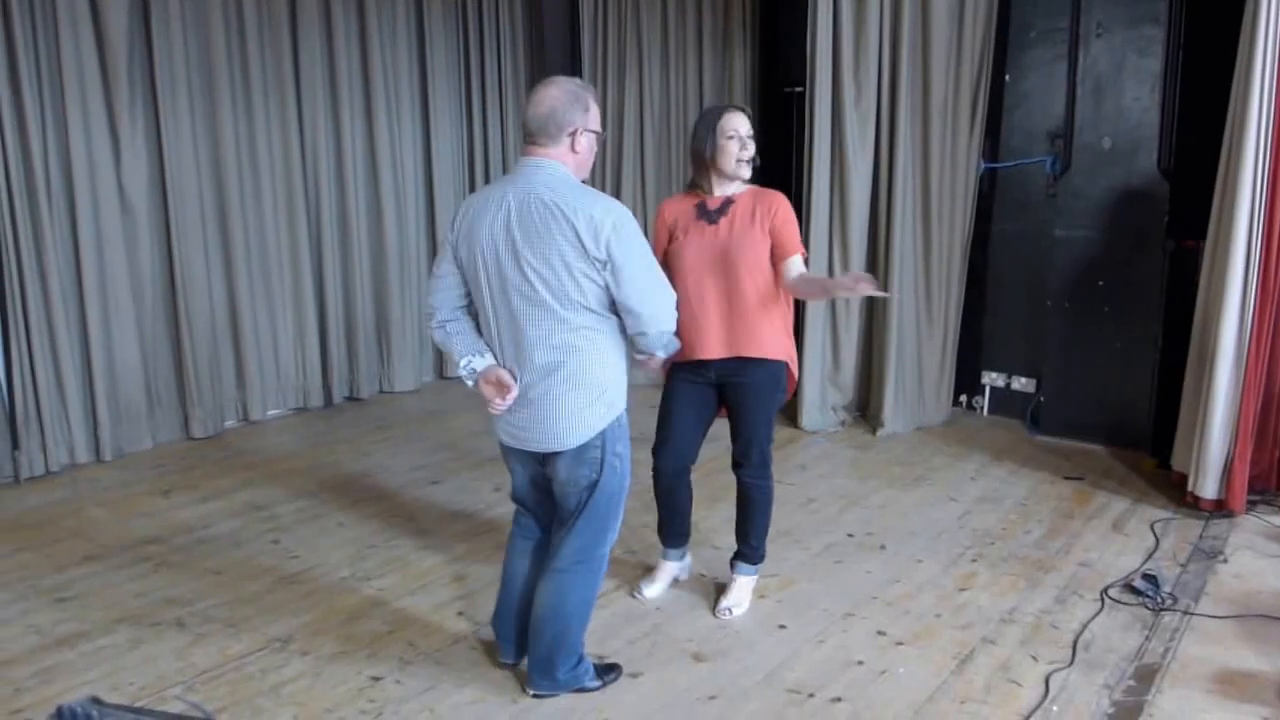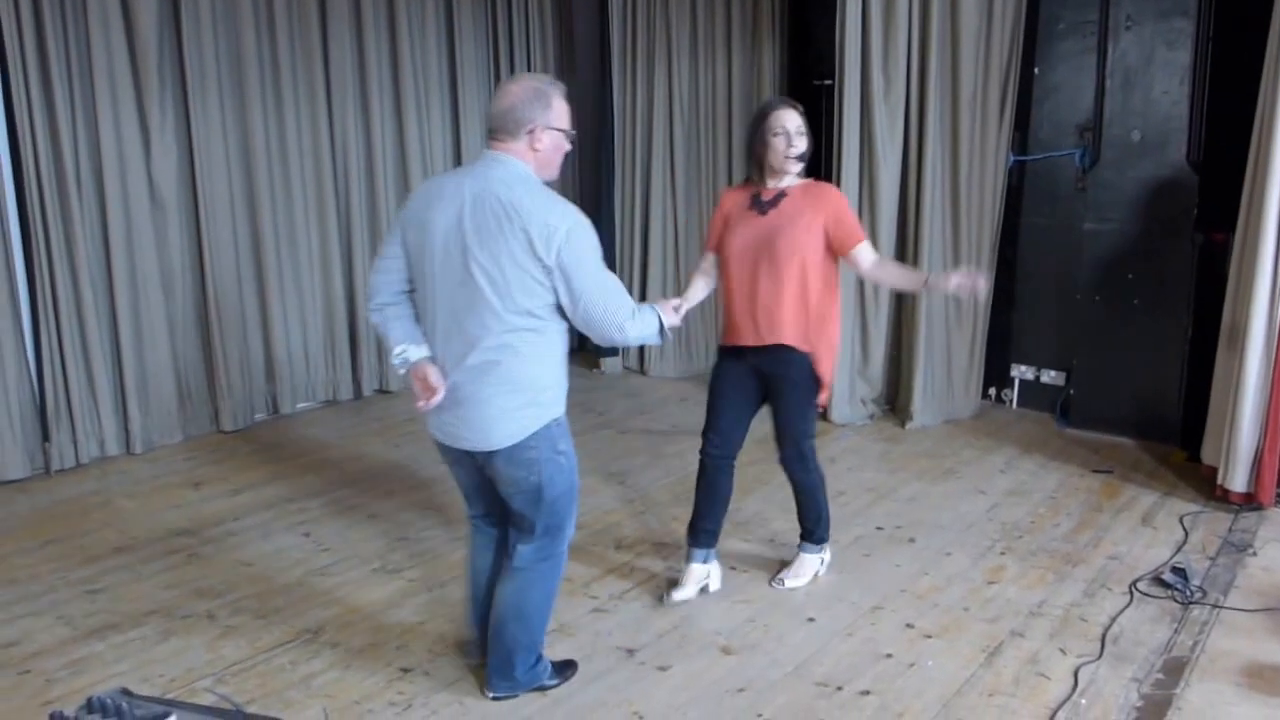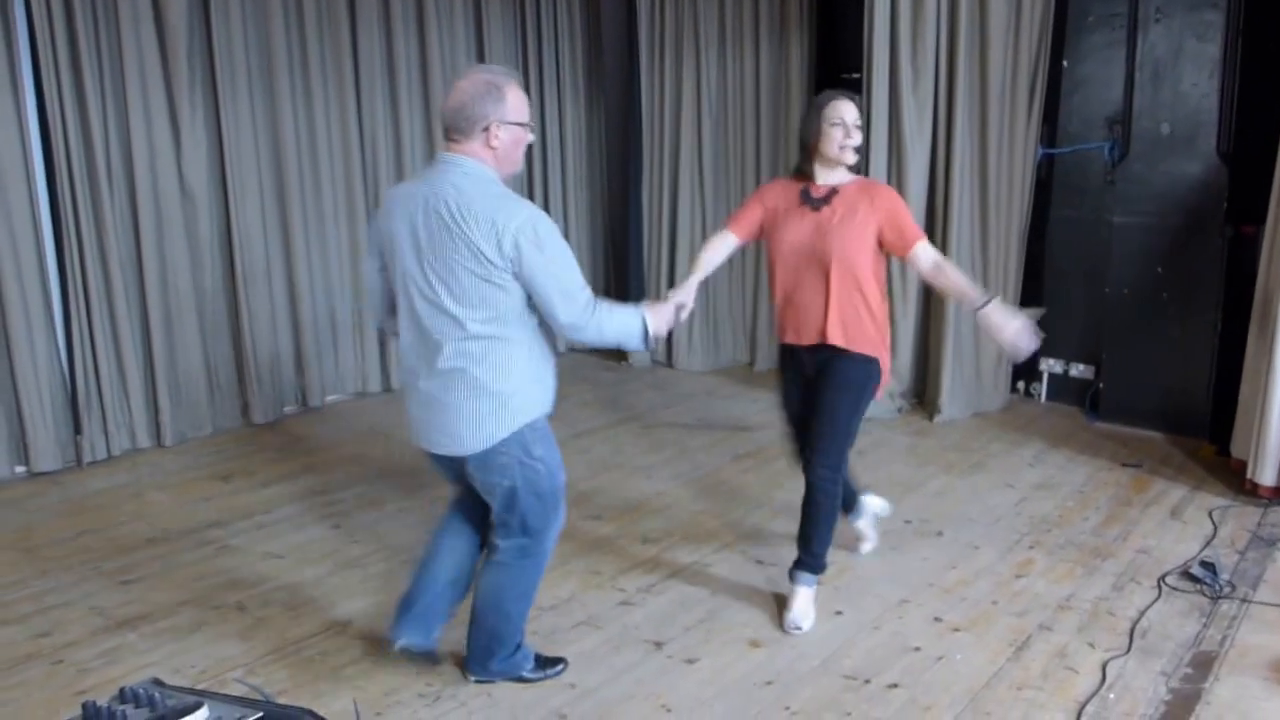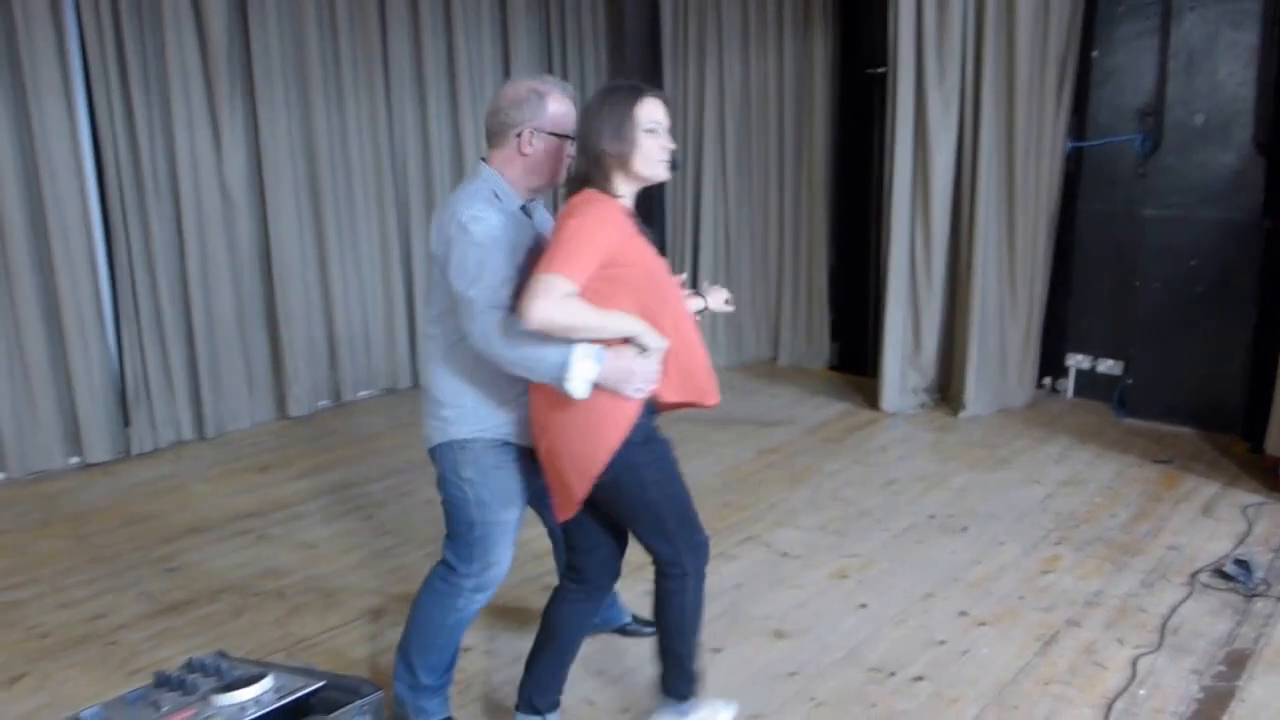
dt=1s
person 1, frame 1
left shoulder: (474, 210)
right shoulder: (599, 214)
left elbow: (444, 313)
right elbow: (653, 318)
left wrist: (482, 367)
right wrist: (661, 346)
left hip: (515, 417)
right hip: (586, 416)
left knee: (533, 523)
right knee: (581, 543)
left ankle: (510, 640)
right ankle: (555, 669)
person 1, frame 2
left shoulder: (426, 198)
right shoulder: (556, 219)
left elbow: (385, 296)
right elbow: (607, 323)
left wrist: (417, 358)
right wrist: (657, 319)
left hip: (451, 414)
right hip: (523, 418)
left knee: (490, 527)
right knee: (540, 538)
left ankle: (490, 638)
right ankle: (514, 669)
person 1, frame 3
left shoulder: (397, 202)
right shoulder: (514, 218)
left elbow: (388, 310)
right elbow: (578, 318)
right wrist: (645, 321)
left hip: (433, 409)
right hip: (500, 414)
left knee: (474, 511)
right knee: (527, 532)
left ankle: (416, 624)
right ankle: (495, 655)
person 1, frame 4
left shoulder: (532, 210)
right shoulder: (472, 218)
right elbow: (493, 332)
right wrist: (598, 364)
left hip: (536, 417)
right hip: (480, 427)
right knee: (477, 567)
left ankle: (596, 610)
person 2, frame 1
left shoulder: (771, 205)
right shoulder: (673, 211)
left elbow: (794, 279)
left wrist: (837, 285)
left hip: (756, 359)
right hip: (693, 361)
left knee: (751, 466)
right knee: (669, 461)
left ankle: (746, 570)
right ankle: (674, 555)
person 2, frame 2
left shoulder: (824, 199)
right shoulder: (731, 202)
left elbow: (870, 264)
right elbow: (710, 271)
left wrist: (932, 282)
right wrist: (676, 309)
left hip: (796, 347)
right hip: (738, 349)
left knee: (795, 453)
right knee: (716, 448)
left ankle: (815, 549)
right ankle: (701, 562)
person 2, frame 3
left shoulder: (877, 200)
right shoulder: (775, 195)
left elbow: (928, 263)
right elbow: (725, 239)
left wrist: (988, 307)
right wrist: (691, 281)
left hip: (850, 349)
right hip: (794, 347)
left knee: (825, 463)
right knee: (809, 452)
left ankle: (806, 580)
right ankle: (861, 505)
person 2, frame 4
left shoulder: (612, 216)
right shoulder: (592, 215)
right elbow: (539, 310)
left wrist: (694, 304)
right wrist: (636, 328)
left hip: (601, 423)
right hip: (609, 424)
left knee: (589, 573)
right knee: (683, 552)
